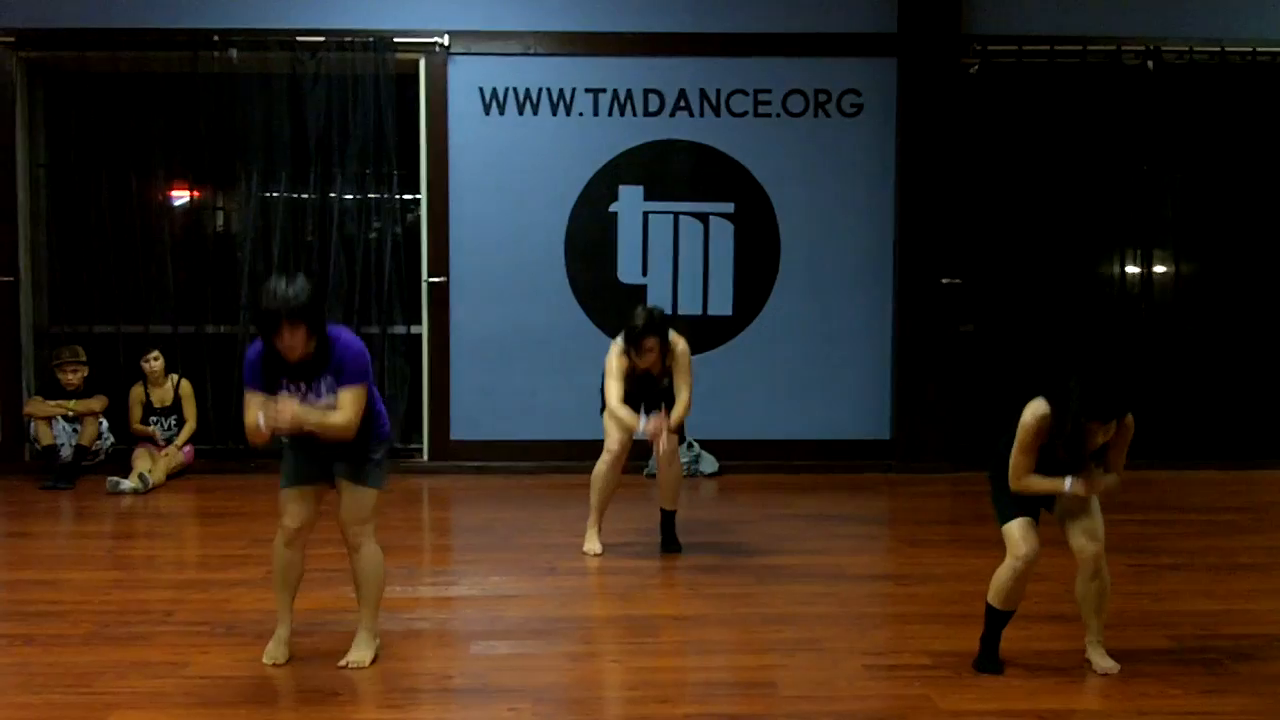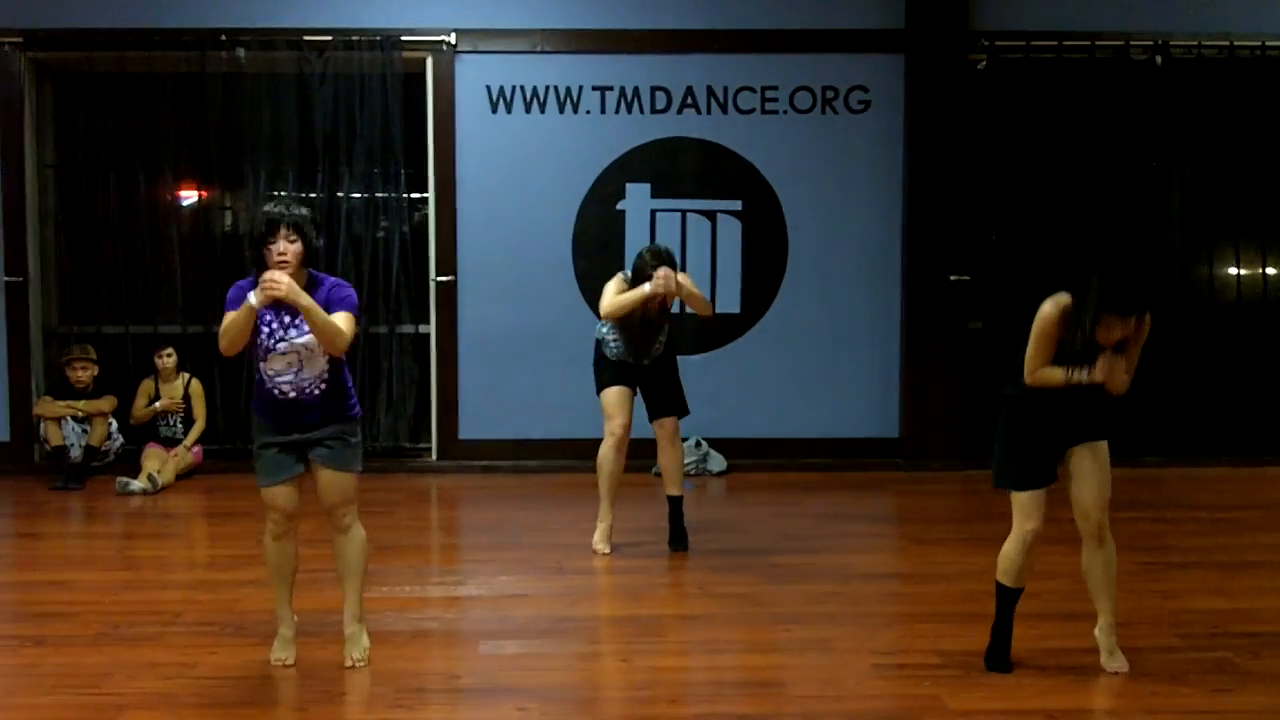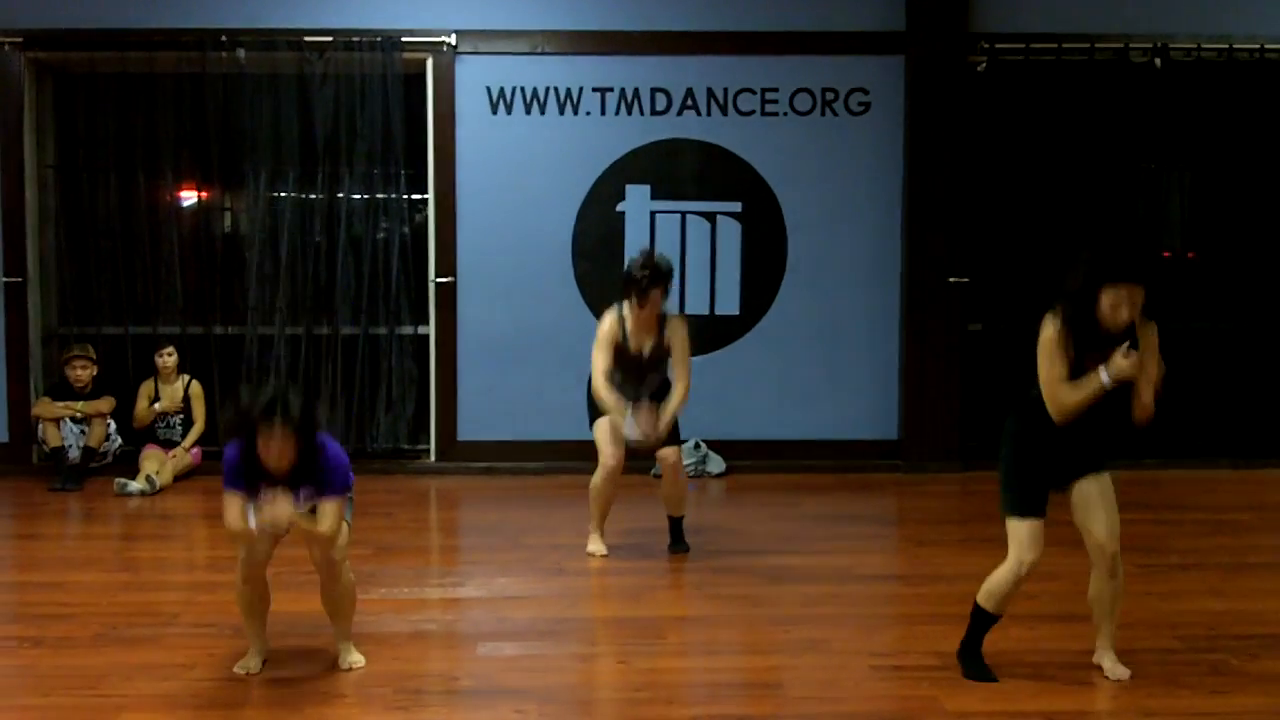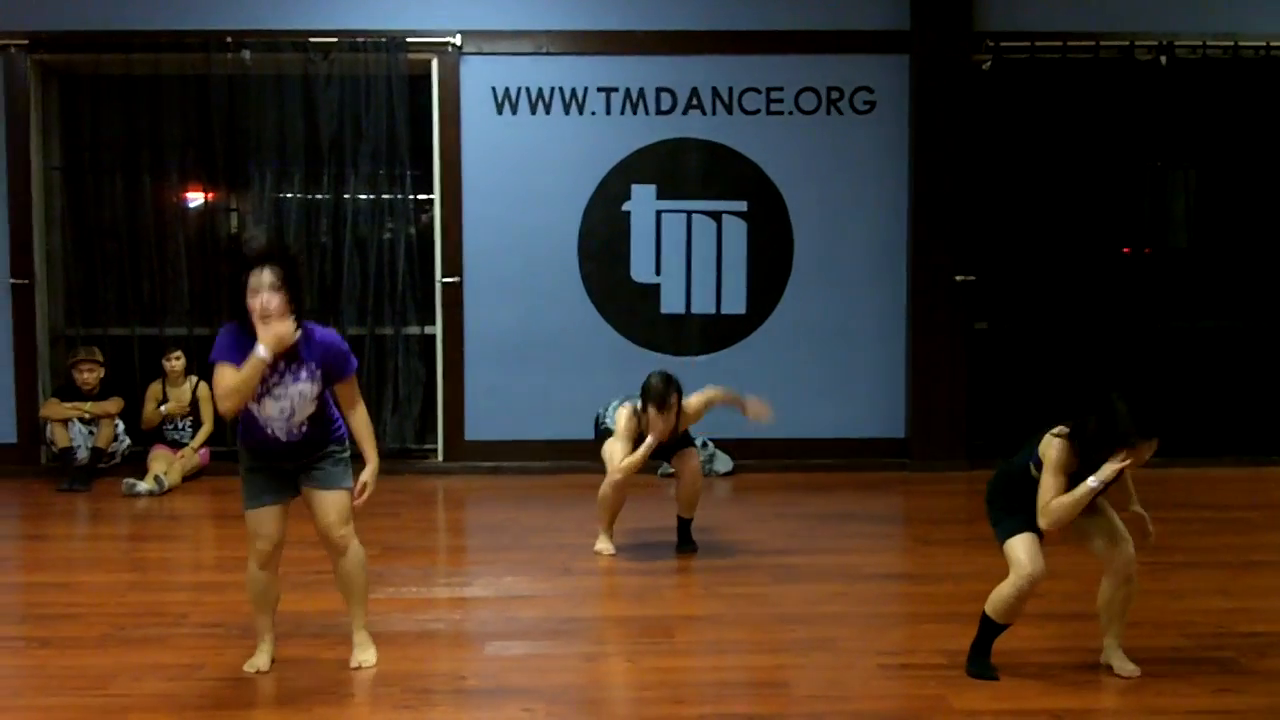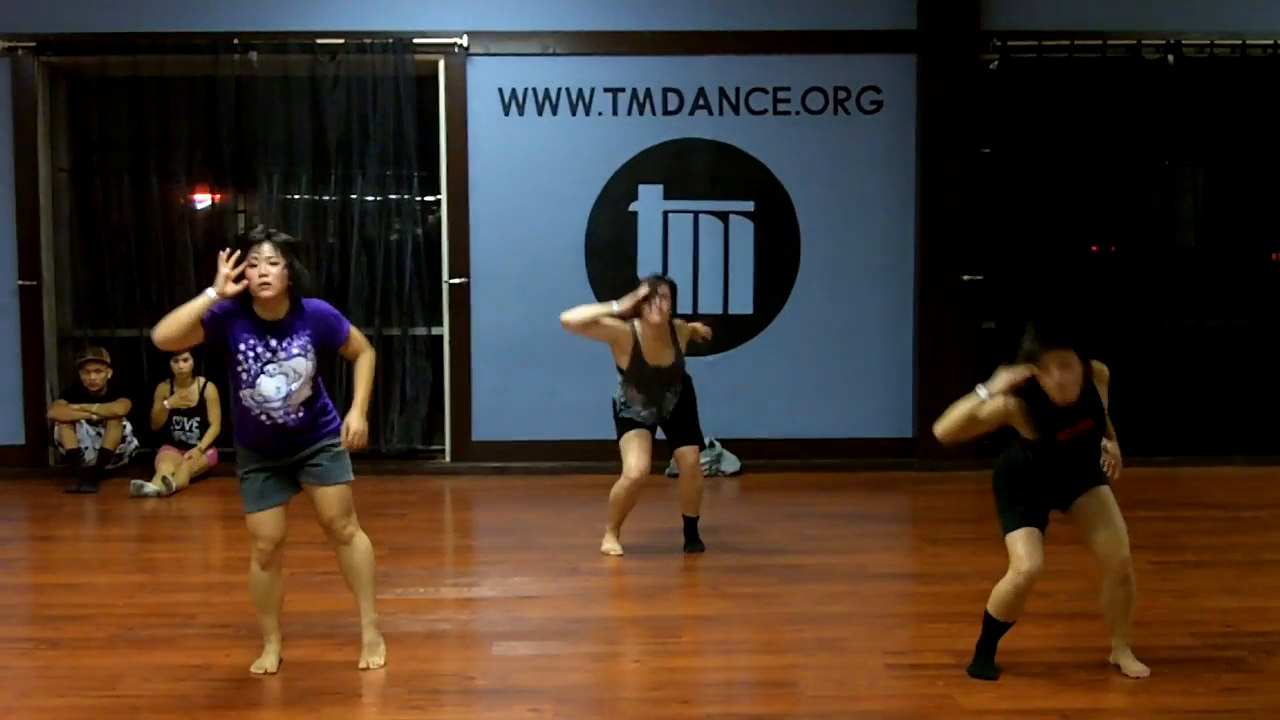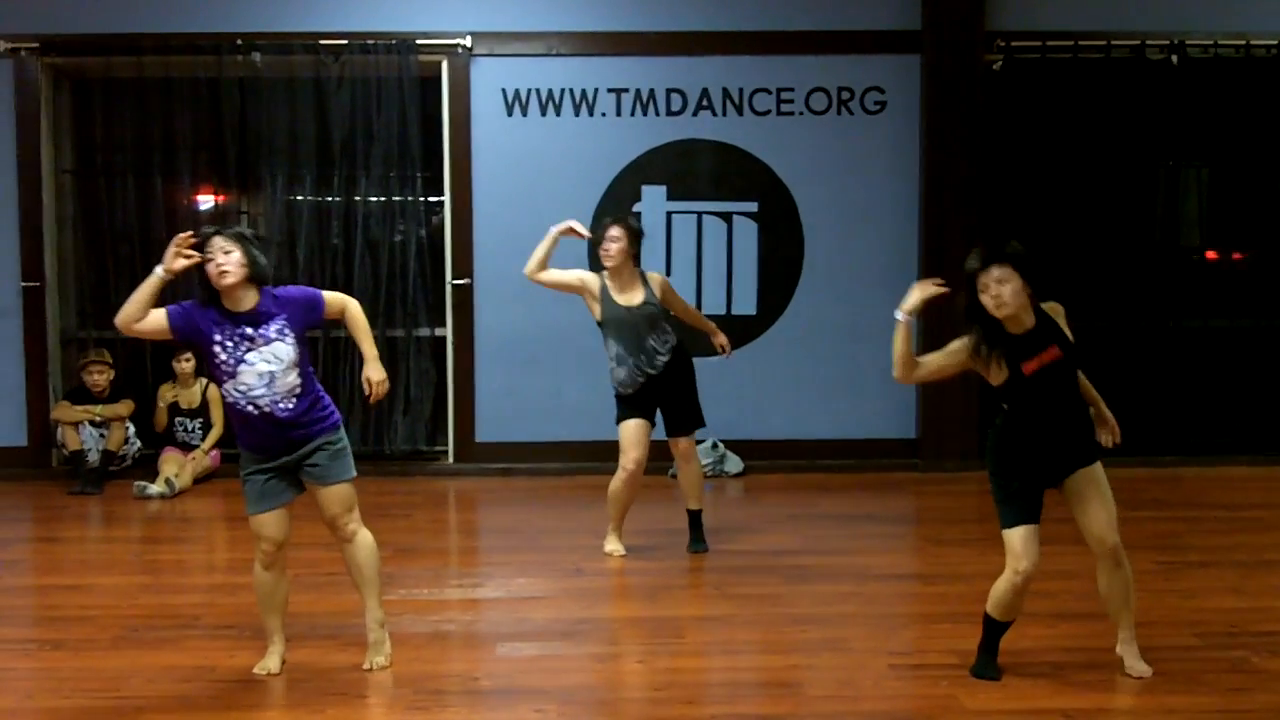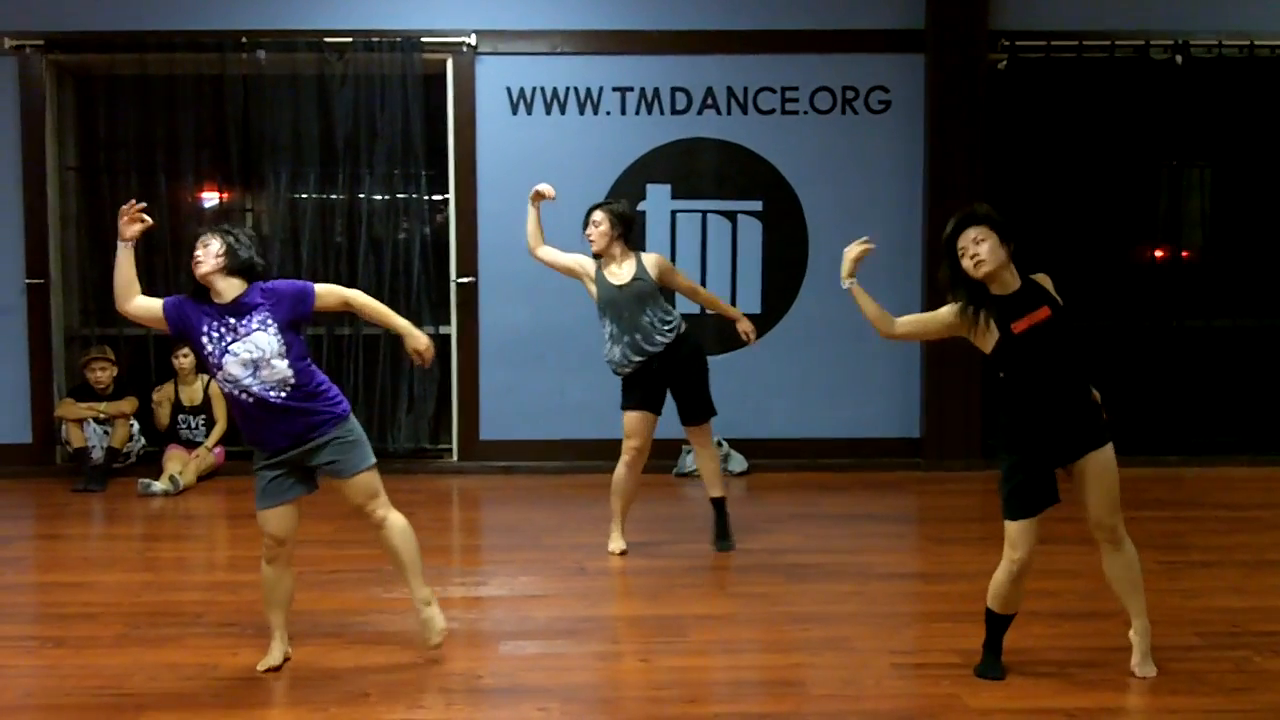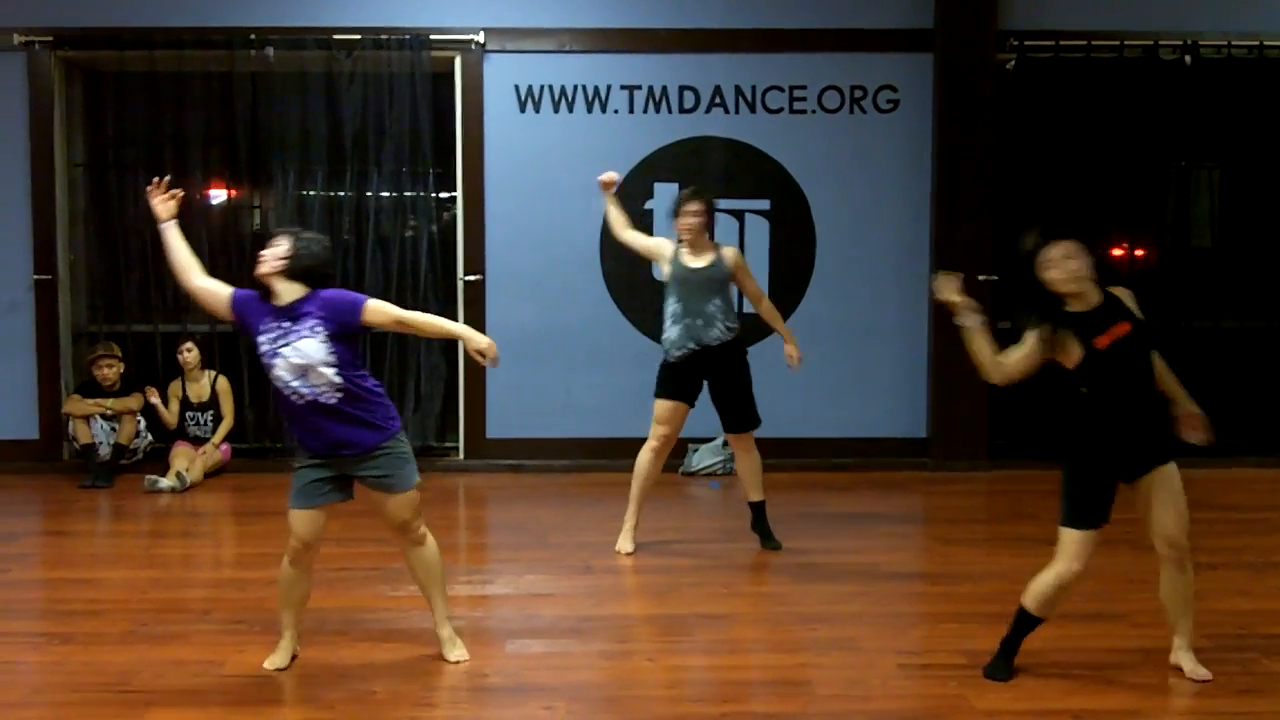
dt=0.4s
person 1, frame 1
left shoulder: (346, 348)
right shoulder: (258, 357)
left elbow: (348, 422)
right elbow: (253, 428)
left wrist: (302, 416)
right wrist: (269, 420)
left hip: (361, 441)
right hip: (302, 440)
left knee: (356, 532)
right knee: (291, 529)
left ankle: (368, 633)
right ankle: (283, 626)
person 1, frame 2
left shoulder: (334, 291)
right shoulder: (245, 290)
left elbow: (340, 343)
right elbow: (227, 346)
left wrist: (299, 297)
right wrist: (256, 301)
left hip: (333, 422)
right hip: (274, 426)
left knee: (342, 515)
right knee: (280, 519)
left ankle: (354, 623)
right ankle: (285, 624)
person 1, frame 3
left shoulder: (328, 459)
right shoulder: (238, 456)
left elbow: (326, 532)
right elbow: (233, 521)
left wrist: (297, 522)
right wrist: (258, 522)
left hip: (320, 513)
right hip: (265, 513)
left knee: (332, 557)
right knee: (249, 562)
left ankle: (345, 642)
right ankle: (257, 646)
person 1, frame 4
left shoulder: (325, 343)
right shoulder: (233, 339)
left elbow: (352, 404)
right elbow: (227, 404)
left wrist: (371, 462)
right wrist: (263, 350)
left hip: (322, 452)
right hip: (261, 460)
left knee: (339, 536)
right knee: (264, 549)
left ankle: (360, 633)
right ankle: (265, 641)
person 1, frame 5
left shoulder: (317, 316)
right shoulder: (227, 318)
left elbow: (364, 353)
right elbow: (162, 338)
left wrist: (358, 409)
right wrist: (216, 293)
left hip: (319, 441)
right hip: (258, 453)
left knee: (343, 529)
right knee: (265, 547)
left ankle: (370, 630)
right ankle: (271, 644)
person 1, frame 6
left shoulder: (290, 302)
right shoulder: (200, 317)
left elbow: (347, 304)
right elbow: (127, 322)
left wrist: (372, 360)
right wrist: (164, 271)
left hip: (319, 435)
right hip: (260, 453)
left knee: (347, 525)
right knee: (269, 547)
left ankle: (376, 626)
right ankle: (275, 644)
person 1, frame 7
left shoulder: (277, 296)
right shoulder: (192, 312)
left elbow: (347, 297)
right elbow: (128, 304)
left wrist: (407, 330)
right wrist: (127, 243)
left hip: (328, 425)
right hip: (272, 447)
left knee: (377, 510)
right knee: (276, 544)
left ankle: (424, 601)
right ankle: (279, 642)
person 1, frame 8
left shoulder: (332, 305)
right shoulder: (254, 310)
left elbow: (400, 318)
right elbow: (194, 281)
left wrist: (465, 332)
right wrist: (168, 223)
left hip: (377, 438)
right hip: (317, 452)
left knee: (411, 529)
right knee: (300, 546)
left ankle: (444, 628)
right ankle: (287, 641)
person 2, frame 1
left shoulder: (1124, 423)
right shoulder: (1038, 418)
left elbow: (1112, 475)
right elbow: (1017, 480)
left wrist: (1100, 484)
right wrist: (1071, 485)
left hip: (1074, 478)
right hip: (1020, 478)
left knee: (1092, 552)
right knee: (1023, 554)
left ankle: (1094, 643)
right ankle: (988, 645)
person 2, frame 2
left shoulder: (1138, 323)
right shoulder: (1056, 312)
left elbow: (1120, 384)
right elbow: (1033, 373)
left wrist: (1113, 376)
right wrist: (1088, 374)
left hip: (1085, 417)
right hip: (1029, 416)
left knee: (1096, 522)
right knee: (1028, 526)
left ankle: (1107, 629)
right ankle: (1000, 633)
person 2, frame 3
left shoulder: (1142, 331)
right shoulder: (1059, 327)
left elbow: (1139, 414)
right elbow: (1059, 409)
left wrist: (1146, 388)
right wrist: (1108, 374)
left hip: (1086, 449)
right hip: (1033, 445)
left knee: (1107, 549)
right knee: (1024, 560)
left ankle: (1105, 650)
right ankle: (970, 646)
person 2, frame 4
left shoulder: (1122, 447)
right shoulder: (1063, 446)
right elbow: (1047, 520)
left wrist: (1132, 501)
right wrist: (1097, 480)
right hip: (1016, 497)
left knee: (1124, 557)
right knee: (1028, 573)
left ankle: (1112, 648)
right ankle: (978, 652)
person 2, frame 5
left shoulder: (1098, 375)
right shoulder: (1018, 402)
right elbow: (943, 431)
left wrist: (1110, 441)
right wrist: (988, 391)
left hip: (1082, 475)
right hip: (1024, 483)
left knee: (1120, 562)
right knee: (1026, 570)
left ankle: (1121, 648)
right ankle: (984, 651)
person 2, frame 6
left shoulder: (1054, 315)
right shoulder: (980, 347)
right elbow: (906, 372)
left wrist: (1099, 406)
right wrist: (906, 312)
left hip: (1073, 446)
right hip: (1017, 460)
left knee: (1109, 546)
right knee: (1022, 568)
left ankle: (1127, 644)
right ankle: (986, 651)
person 2, frame 7
left shoulder: (1042, 285)
right shoulder: (969, 314)
right elbow: (890, 327)
left wrist: (1085, 385)
right wrist: (850, 279)
left hip: (1082, 422)
right hip: (1027, 437)
left knee: (1110, 531)
right knee: (1018, 557)
left ankle: (1140, 633)
right ankle: (991, 649)
person 2, frame 8
left shoulder: (1123, 299)
right shoulder: (1055, 332)
right elbow: (999, 372)
left wrist: (1182, 402)
right wrist: (968, 315)
left hip: (1149, 438)
right hip: (1093, 449)
left knee: (1176, 548)
right knee: (1070, 565)
left ankle: (1183, 647)
right ankle: (1007, 650)
person 3, frame 1
left shoulder: (678, 347)
right shoulder: (618, 353)
left elbow: (684, 398)
right elbow: (614, 403)
left wrist: (669, 426)
right wrist: (641, 424)
left hip: (663, 388)
right hip: (627, 389)
left knee: (668, 450)
right knee: (615, 448)
left ankle: (668, 527)
right ankle: (592, 528)
person 3, frame 2
left shoulder: (678, 281)
right shoulder: (619, 284)
left elbow: (706, 309)
right elbow: (606, 310)
left wrist: (677, 290)
right wrist: (648, 290)
left hip: (657, 358)
right hip: (615, 357)
left knee: (669, 432)
right knee: (617, 429)
left ankle: (676, 518)
right ankle: (604, 521)
person 3, frame 3
left shoulder: (674, 326)
right shoulder: (612, 323)
left elbow: (682, 384)
right elbow: (599, 385)
left wrist: (663, 420)
right wrist: (626, 419)
left hip: (654, 394)
right hip: (612, 394)
left knee: (672, 461)
right knee: (611, 462)
left ankle: (677, 532)
right ankle: (595, 532)
person 3, frame 4
left shoulder: (687, 411)
right shoulder: (628, 417)
left elbow: (714, 393)
right elbow: (617, 473)
left wrist: (744, 404)
right wrist: (651, 441)
right hip: (612, 427)
left knee: (692, 469)
right knee: (619, 477)
left ankle: (684, 532)
right ankle: (604, 534)
person 3, frame 5
left shoulder: (679, 331)
right shoulder: (623, 334)
right elbow: (567, 319)
left wrist: (697, 328)
right wrist: (617, 307)
left hip: (678, 402)
right hip: (635, 411)
left knee: (691, 464)
right knee: (635, 474)
left ankle: (691, 531)
right ankle: (611, 533)
person 3, frame 6
left shoulder: (656, 282)
right shoulder: (592, 284)
left elbow: (683, 310)
right elbow: (533, 271)
left wrist: (714, 331)
right wrist: (557, 233)
left hip: (674, 371)
right hip: (632, 385)
left knee: (685, 449)
right knee: (632, 464)
left ankle: (696, 527)
right ankle: (613, 533)
person 3, frame 7
left shoulder: (651, 263)
right shoulder: (588, 268)
left elbow: (694, 291)
right elbow: (537, 248)
left wrist: (736, 316)
right wrist: (534, 203)
left hip: (680, 353)
right hip: (639, 368)
left knee: (700, 435)
right knee: (633, 450)
left ankle: (720, 517)
right ankle: (617, 529)
person 3, frame 8
left shoulder: (729, 257)
right shoulder: (666, 252)
left elbow: (759, 300)
right elbow: (622, 232)
left wrist: (787, 338)
right wrist: (610, 195)
left hip: (726, 354)
right hip: (682, 358)
left knee: (742, 440)
right knee: (659, 439)
left ankle: (760, 520)
right ankle: (630, 525)
